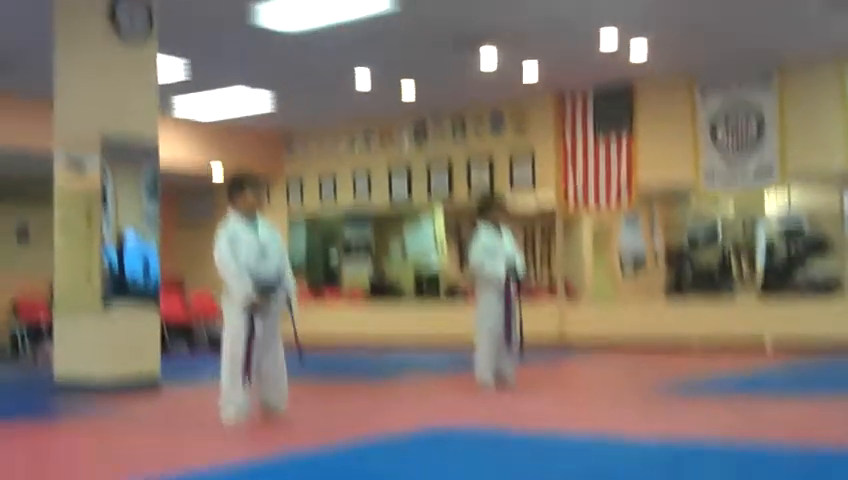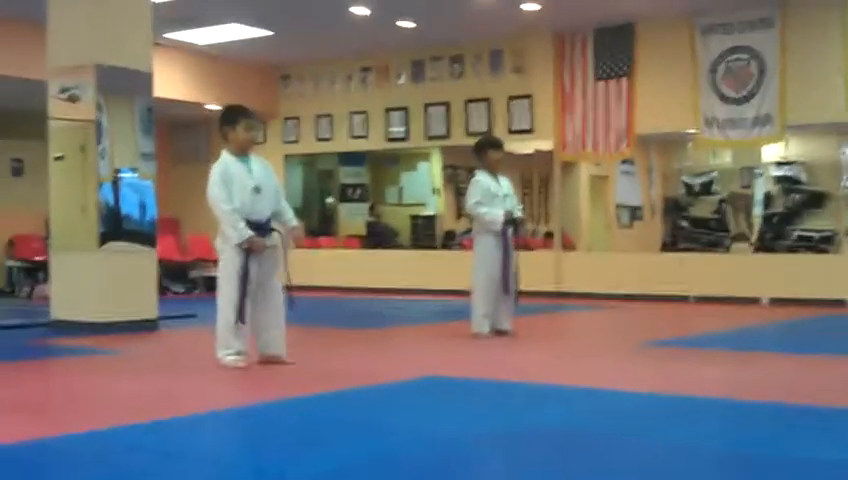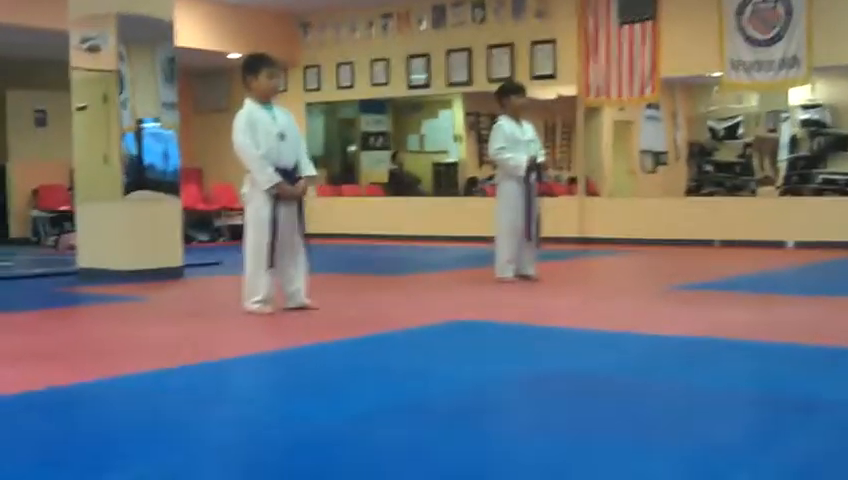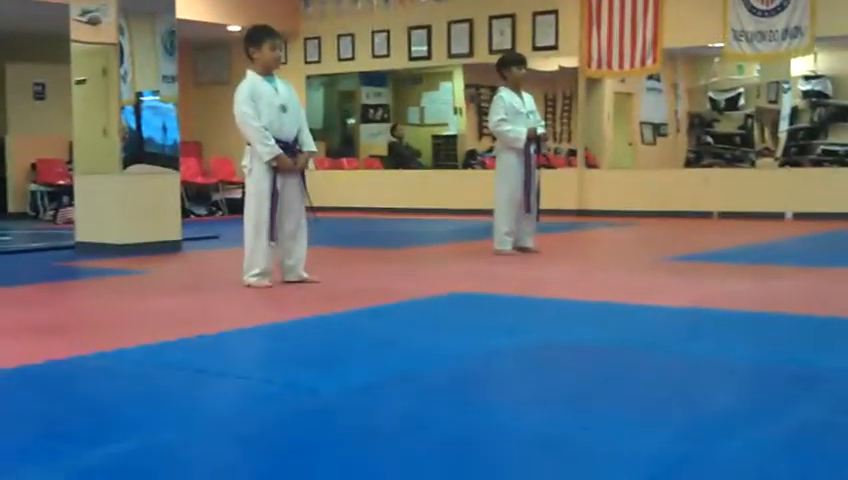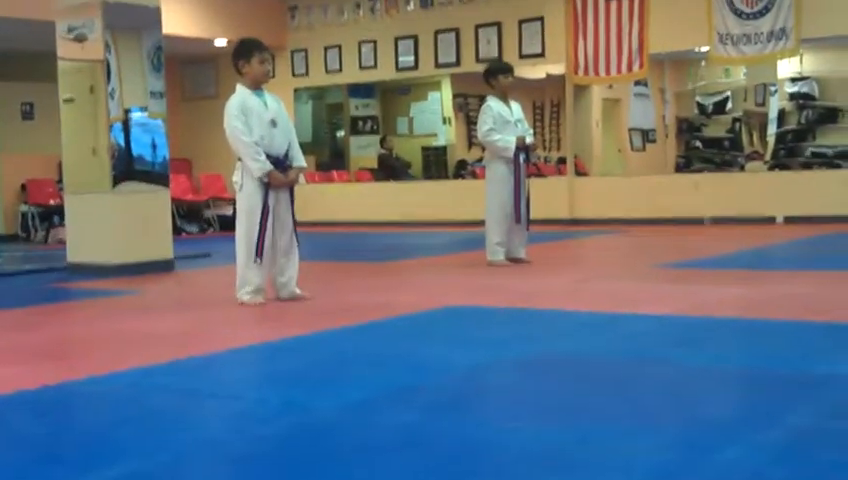
dt=0.3s
person 1, frame 1
left shoulder: (269, 230)
right shoulder: (228, 231)
left elbow: (281, 262)
right elbow: (228, 267)
left wrist: (288, 292)
right wrist: (250, 296)
left hip: (270, 300)
right hip: (242, 302)
left knee: (272, 354)
right knee: (238, 356)
left ankle: (272, 404)
right ankle: (234, 409)
person 1, frame 2
left shoulder: (263, 166)
right shoulder: (221, 169)
left elbow: (277, 199)
right elbow: (222, 208)
left wrist: (291, 224)
right wrist: (247, 238)
left hip: (267, 240)
right hip: (237, 243)
left knee: (271, 296)
right knee: (234, 298)
left ankle: (271, 350)
right ankle: (231, 352)
person 1, frame 3
left shoulder: (285, 115)
right shoulder: (245, 116)
left elbow: (299, 147)
right elbow: (250, 155)
left wrist: (306, 176)
right wrist: (276, 184)
left hip: (291, 187)
right hip: (263, 189)
left knee: (293, 244)
right knee: (261, 244)
left ankle: (295, 297)
right ankle: (257, 299)
person 1, frame 4
left shoulder: (286, 87)
right shoulder: (247, 88)
left elbow: (300, 120)
right elbow: (251, 127)
left wrist: (306, 151)
right wrist: (277, 156)
left hip: (292, 160)
right hip: (263, 161)
left knee: (294, 217)
right knee: (260, 217)
left ankle: (294, 270)
right ankle: (256, 273)
person 1, frame 5
left shoulder: (275, 101)
right shoulder: (237, 102)
left elbow: (290, 135)
right elbow: (242, 142)
left wrist: (296, 166)
right wrist: (268, 172)
left hip: (282, 175)
right hip: (254, 176)
left knee: (285, 233)
right knee: (252, 233)
left ankle: (286, 287)
right ankle: (249, 290)
person 2, frame 1
left shoulder: (507, 235)
right shoulder: (481, 236)
left elbow: (516, 258)
right elbow: (477, 263)
left wrist: (518, 270)
right wrist: (501, 271)
left hip: (508, 289)
right hip: (491, 290)
left knee: (509, 332)
right knee: (489, 332)
left ankle: (504, 372)
right ankle: (485, 375)
person 2, frame 2
left shoulder: (505, 181)
right shoulder: (478, 181)
left elbow: (514, 206)
right elbow: (472, 207)
left wrist: (516, 216)
right wrist: (499, 217)
left hip: (505, 236)
right hip: (487, 236)
left knee: (506, 280)
right knee: (486, 280)
left ankle: (501, 323)
right ankle: (481, 326)
person 2, frame 3
left shoulder: (528, 127)
right shoulder: (501, 126)
left elbow: (538, 150)
right elbow: (496, 153)
left wrist: (539, 161)
right wrist: (523, 163)
left hip: (528, 181)
right hip: (510, 181)
left knee: (529, 225)
right knee: (509, 226)
left ankle: (524, 269)
right ankle: (505, 271)
person 2, frame 4
left shoulder: (528, 98)
right shoulder: (501, 98)
left elbow: (538, 122)
right elbow: (496, 125)
left wrist: (539, 133)
right wrist: (524, 134)
left hip: (528, 153)
right hip: (510, 153)
left knee: (529, 197)
right knee: (509, 198)
left ankle: (524, 241)
right ankle: (503, 243)
person 2, frame 5
left shoulder: (516, 107)
right shoulder: (489, 107)
left elbow: (526, 131)
right elbow: (485, 135)
left wrist: (528, 142)
right wrist: (513, 143)
left hip: (516, 162)
right hip: (499, 163)
left knee: (519, 207)
right knee: (499, 208)
left ankle: (516, 251)
right ankle: (496, 254)
